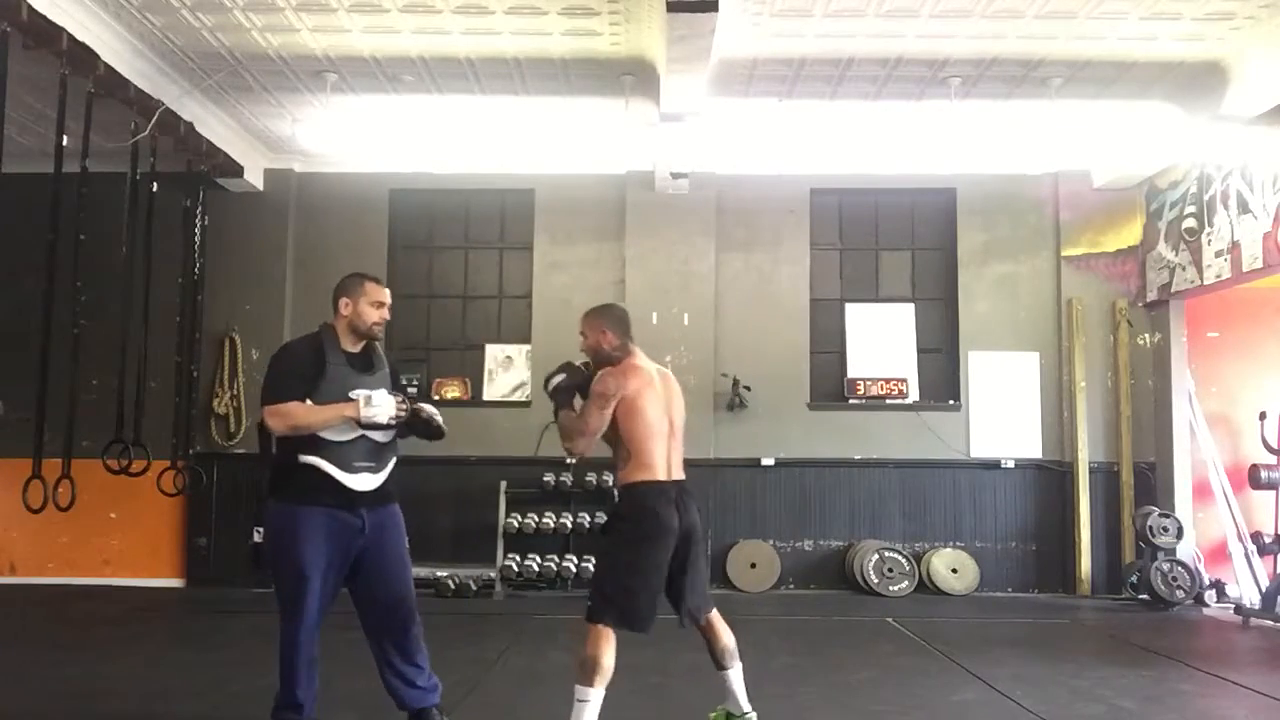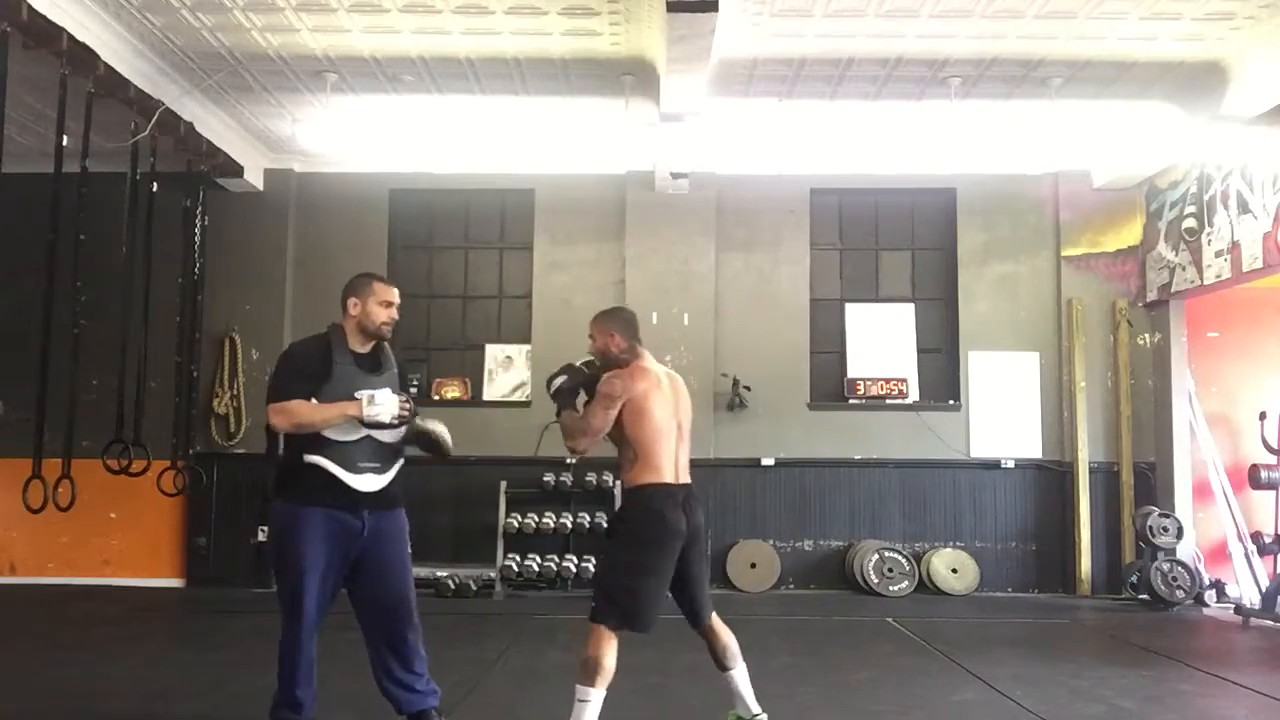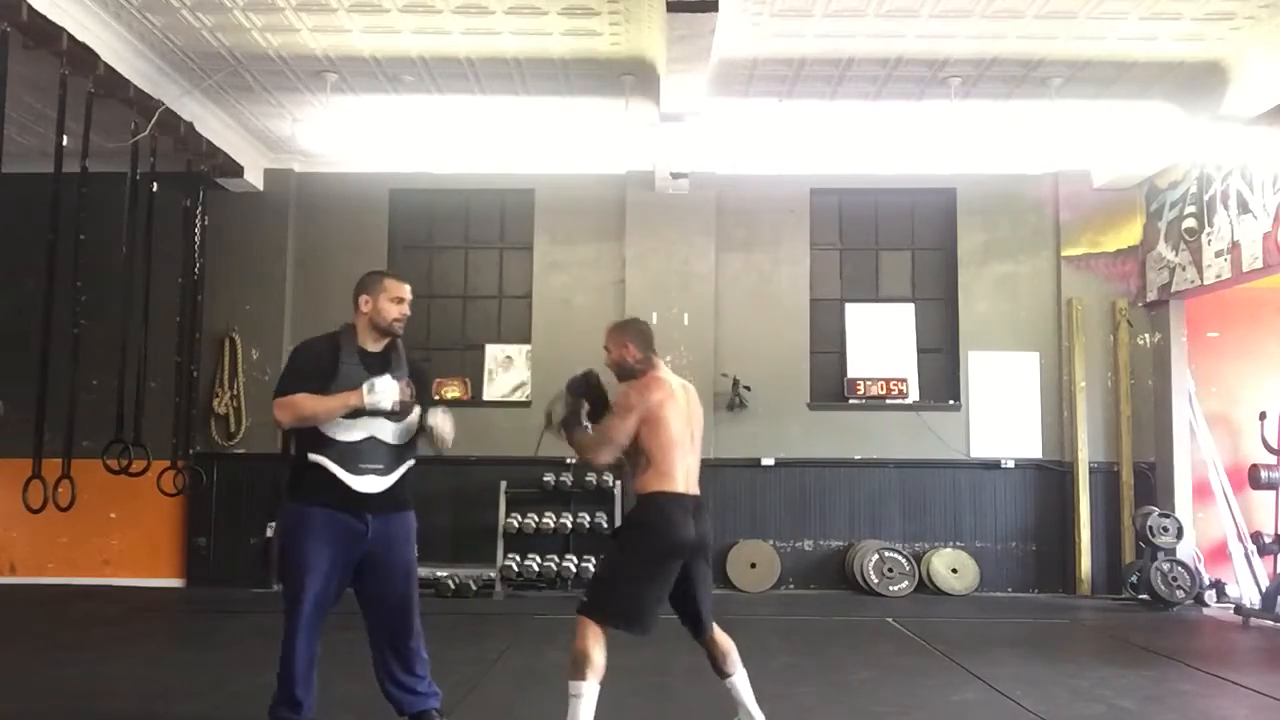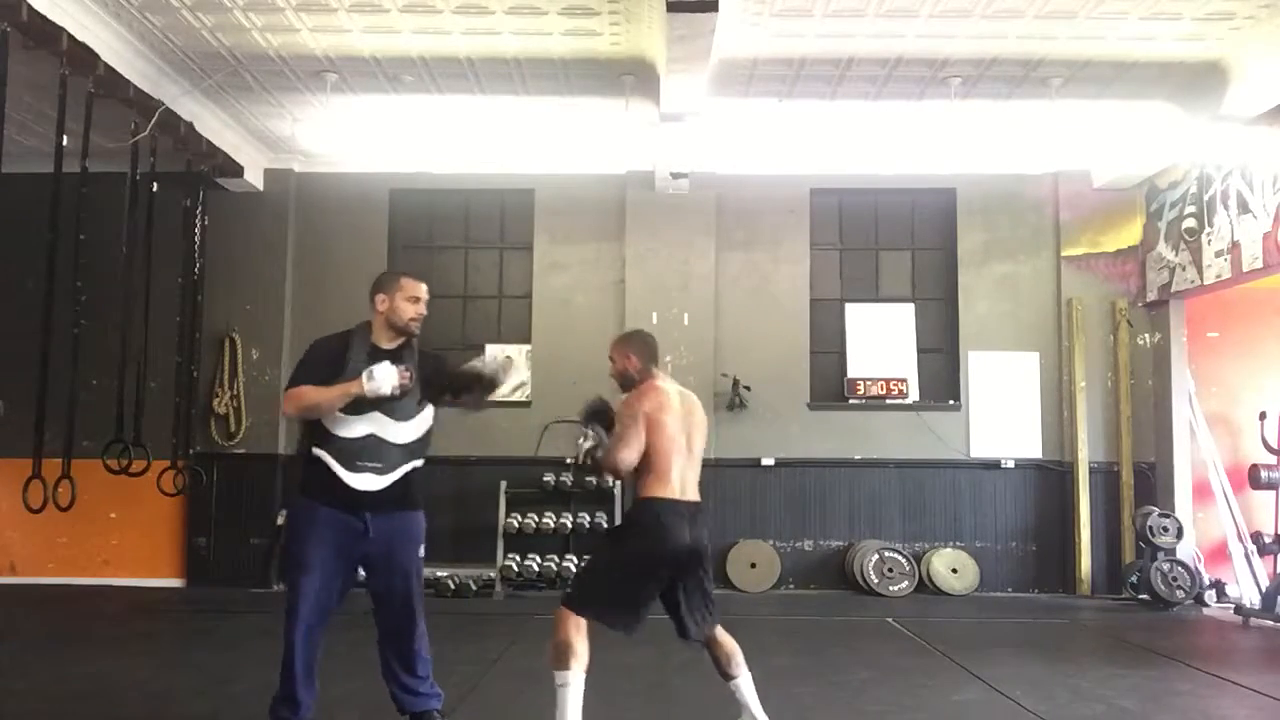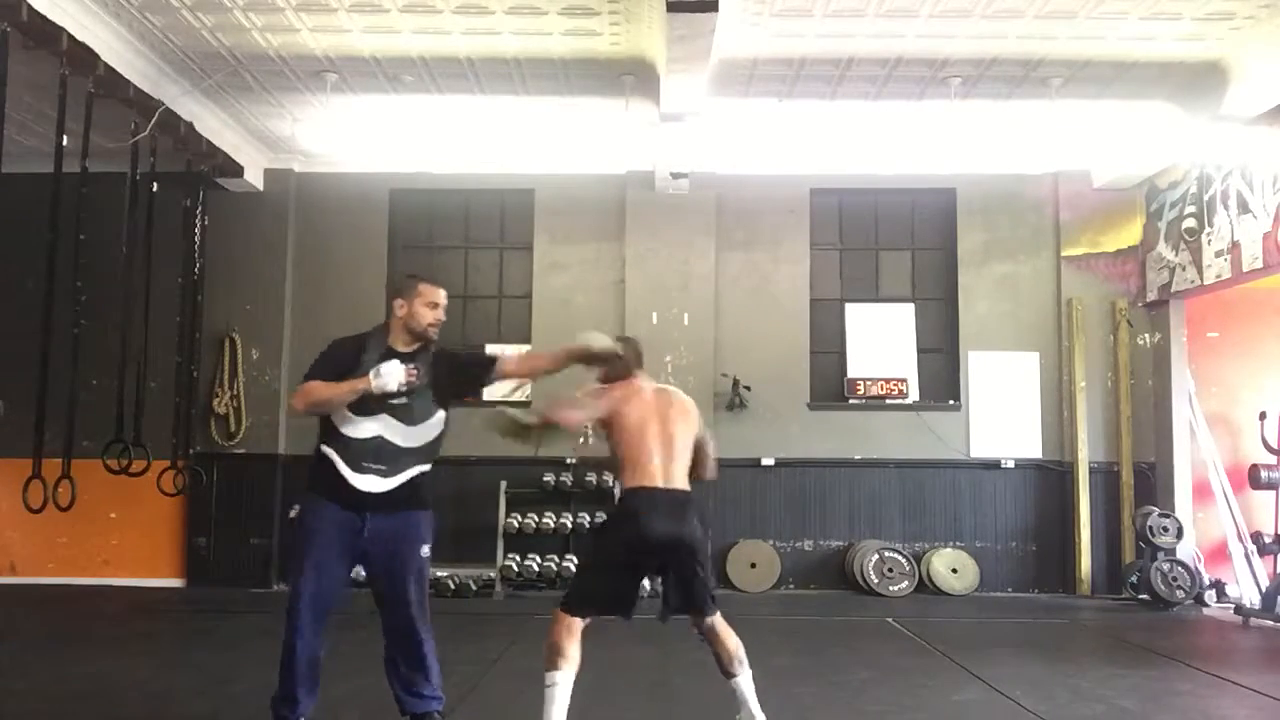
dt=0.1s
person 1, frame 1
left shoulder: (382, 363)
right shoulder: (301, 355)
right elbow: (277, 418)
left wrist: (419, 418)
right wrist: (357, 408)
left hip: (377, 509)
right hip: (310, 510)
left knee: (397, 610)
right knee: (302, 616)
person 1, frame 2
left shoulder: (390, 364)
right shoulder: (308, 355)
right elbow: (281, 416)
left wrist: (423, 430)
right wrist: (360, 407)
left hip: (381, 511)
right hip: (313, 510)
left knee: (396, 614)
right knee: (303, 616)
person 1, frame 3
left shoulder: (404, 364)
right shoulder: (318, 353)
left elbow: (412, 418)
right elbow: (286, 412)
left wrist: (433, 421)
right wrist: (361, 397)
left hip: (389, 513)
right hip: (319, 511)
left knee: (399, 615)
right knee: (303, 616)
person 1, frame 4
left shoulder: (426, 363)
right shoulder: (332, 350)
left elbow: (468, 386)
right elbow: (293, 404)
left wrist: (482, 377)
right wrist: (363, 385)
left hip: (396, 512)
right hip: (327, 509)
left knee: (403, 614)
right knee: (307, 612)
person 1, frame 5
left shoulder: (451, 365)
right shoulder: (348, 352)
left elbow: (517, 365)
right elbow: (302, 400)
left wrist: (581, 352)
right wrist: (369, 383)
left hip: (402, 511)
right hip: (332, 505)
left knee: (407, 615)
right knee: (307, 610)
person 2, frame 1
left shoulder: (613, 379)
right shoulder: (666, 379)
left elbow: (577, 443)
left wrist: (562, 399)
right wrist: (589, 392)
left hip: (643, 507)
right hip: (681, 504)
left knee: (601, 626)
right knee: (704, 613)
person 2, frame 2
left shoulder: (619, 381)
right shoulder: (674, 382)
left elbow: (579, 441)
left wrist: (564, 399)
right wrist: (594, 392)
left hip: (649, 510)
right hip: (687, 507)
left knee: (604, 627)
right knee: (704, 617)
person 2, frame 3
left shoulder: (639, 390)
right shoulder: (687, 392)
left elbow: (599, 455)
left wrist: (572, 422)
right wrist: (602, 408)
left hip: (658, 518)
right hip: (695, 519)
left knee: (589, 624)
right knee: (704, 626)
person 2, frame 4
left shoulder: (638, 399)
right shoulder: (692, 402)
left elbow: (621, 462)
left wrist: (599, 450)
left hip: (653, 522)
right hip: (692, 525)
left knee: (571, 618)
right knee: (707, 628)
person 2, frame 5
left shoulder: (611, 394)
right shoulder: (684, 402)
left elbow: (564, 418)
right elbow: (707, 471)
left wrist: (520, 421)
left hip: (639, 517)
right hip: (683, 516)
left knee: (569, 618)
right knee: (709, 618)
